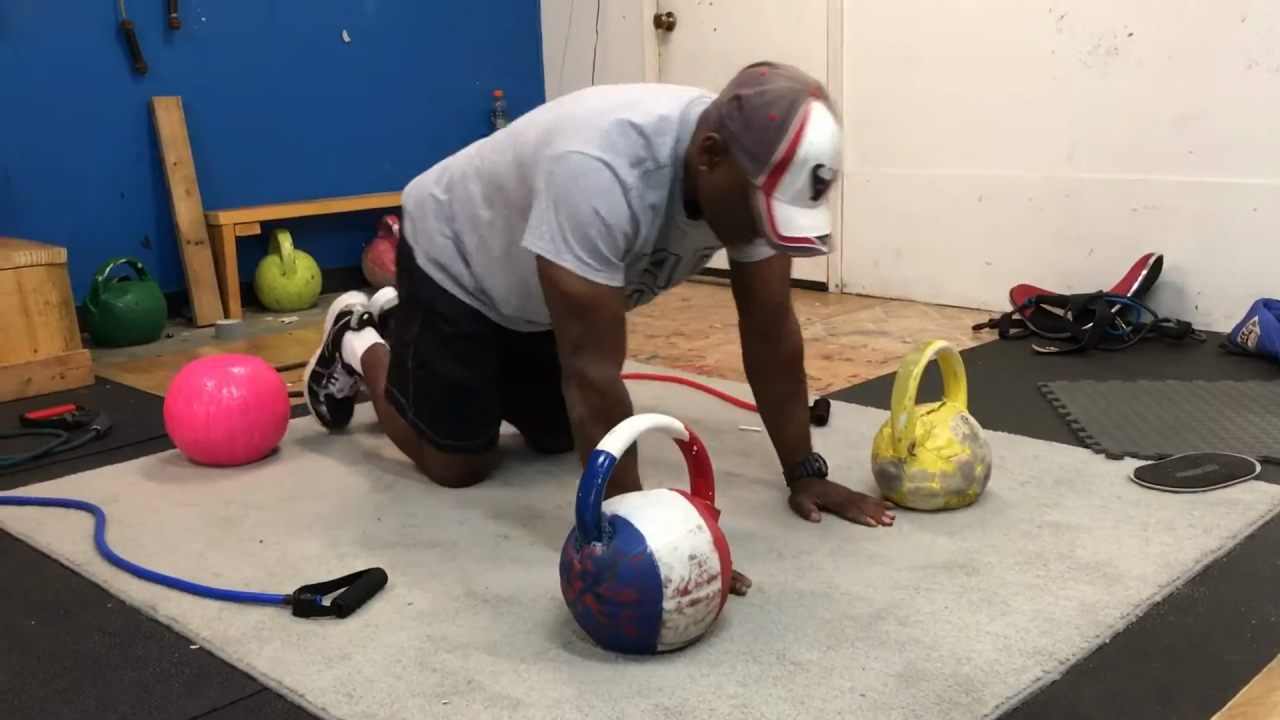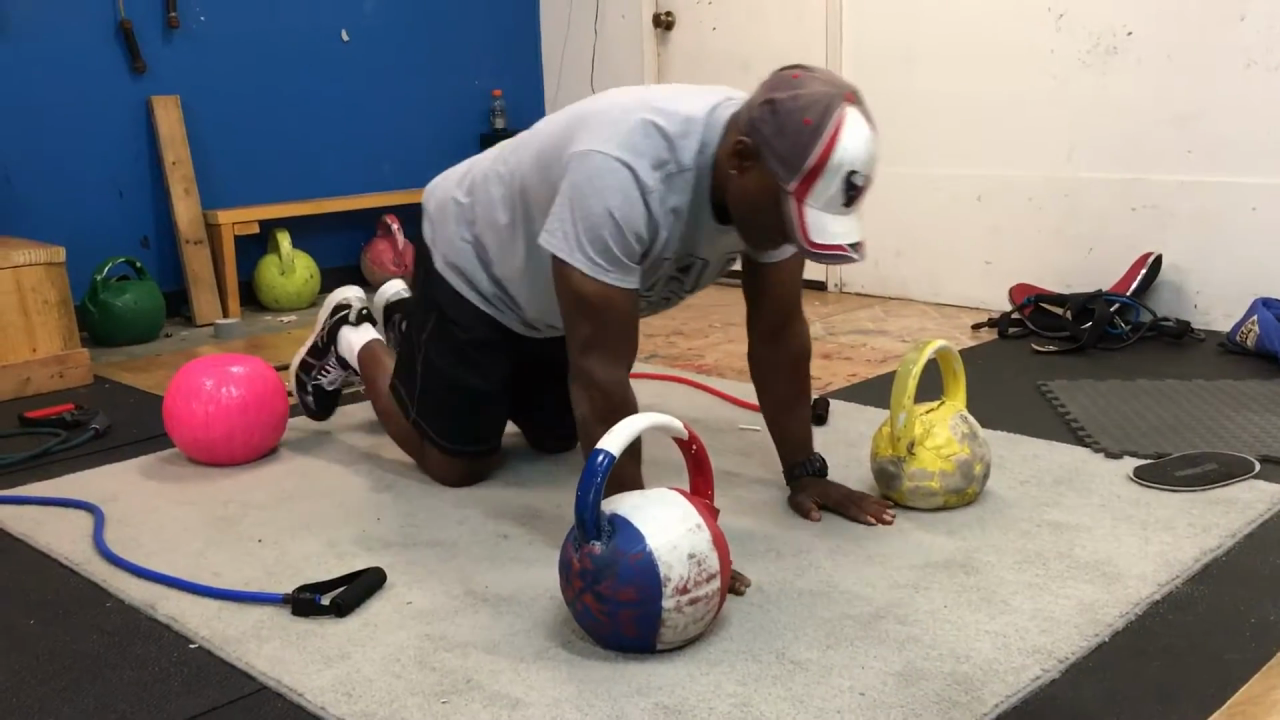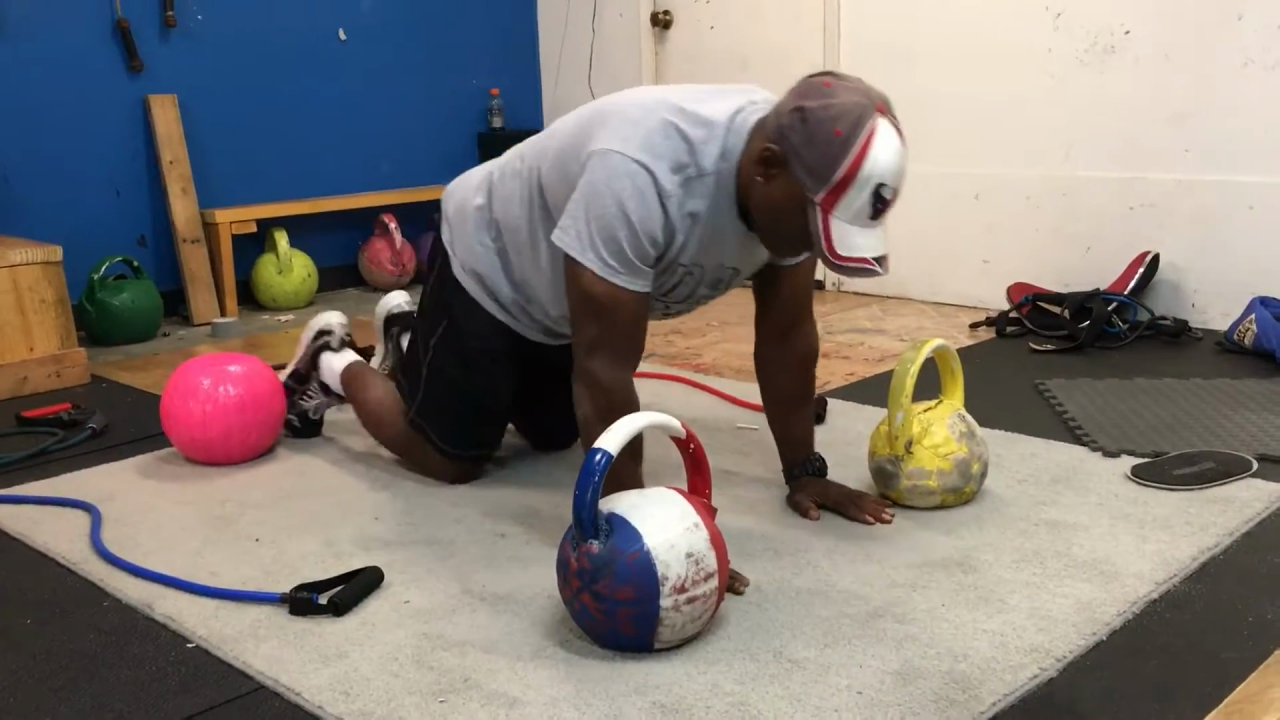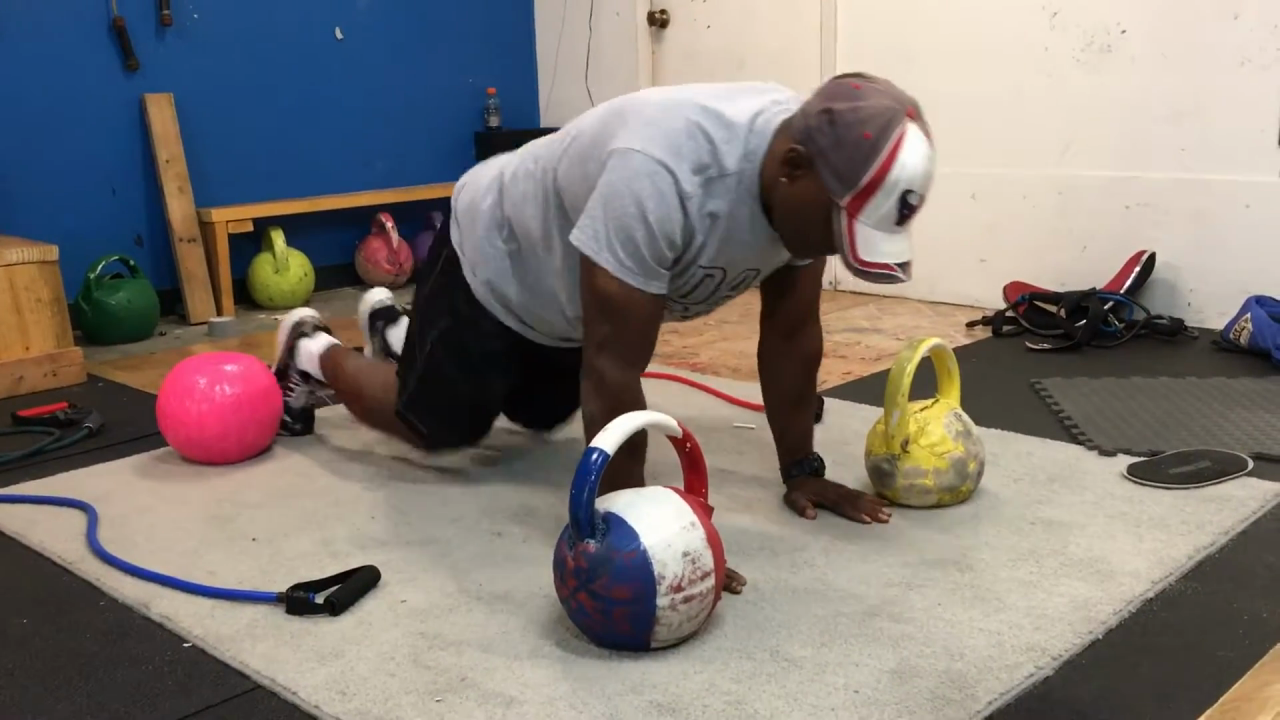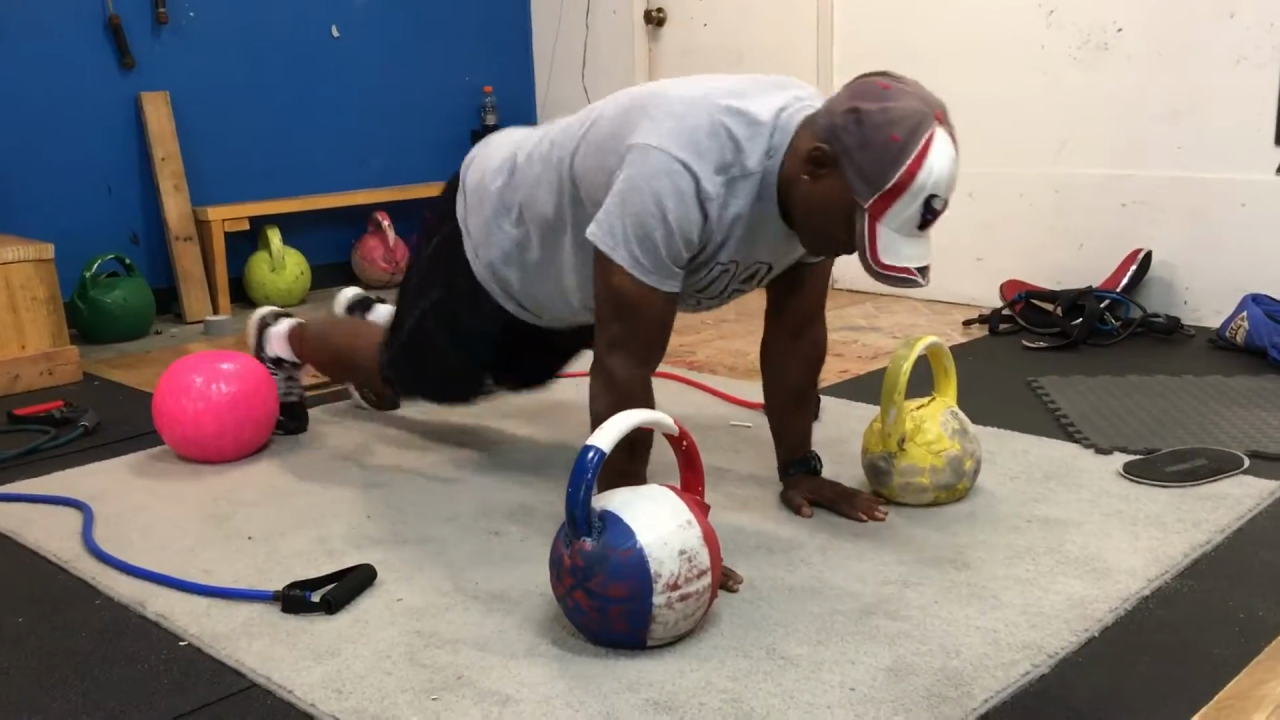
dt=0.1s
person 1, frame 1
left shoulder: (759, 172)
right shoulder: (601, 171)
left elbow: (770, 332)
right elbow: (594, 371)
left wrist: (804, 472)
left hip: (539, 283)
right hip: (457, 254)
left knee: (557, 437)
right knee: (458, 463)
left ankle: (404, 321)
right ankle: (359, 343)
person 1, frame 2
left shoulder: (774, 172)
right shoulder: (625, 171)
left elbow: (779, 333)
right elbow: (601, 371)
left wrist: (805, 472)
left hip: (551, 292)
right hip: (474, 260)
left knee: (558, 436)
right knee: (459, 462)
left ankle: (407, 319)
right ankle: (354, 337)
person 1, frame 3
left shoulder: (794, 176)
right shoulder: (644, 174)
left elbow: (787, 336)
right elbow: (605, 372)
left wrist: (803, 472)
left hip: (564, 287)
right hip: (491, 258)
left knee: (548, 434)
right knee: (447, 457)
left ankle: (408, 330)
right ankle: (333, 363)
person 1, frame 4
left shoulder: (813, 177)
right shoulder: (664, 173)
left elbow: (792, 336)
right elbow: (614, 371)
left wrist: (802, 470)
left hip: (567, 287)
right hip: (496, 257)
left knee: (539, 416)
right knee: (432, 426)
left ankle: (396, 325)
right ankle: (312, 350)
person 1, frame 5
left shoulder: (826, 170)
right shoulder: (683, 170)
left elbow: (795, 331)
right elbow: (622, 367)
left wrist: (797, 469)
left hip: (568, 257)
right hip: (500, 228)
left knee: (509, 374)
right knee: (411, 368)
left ankle: (371, 314)
right ankle: (282, 340)
